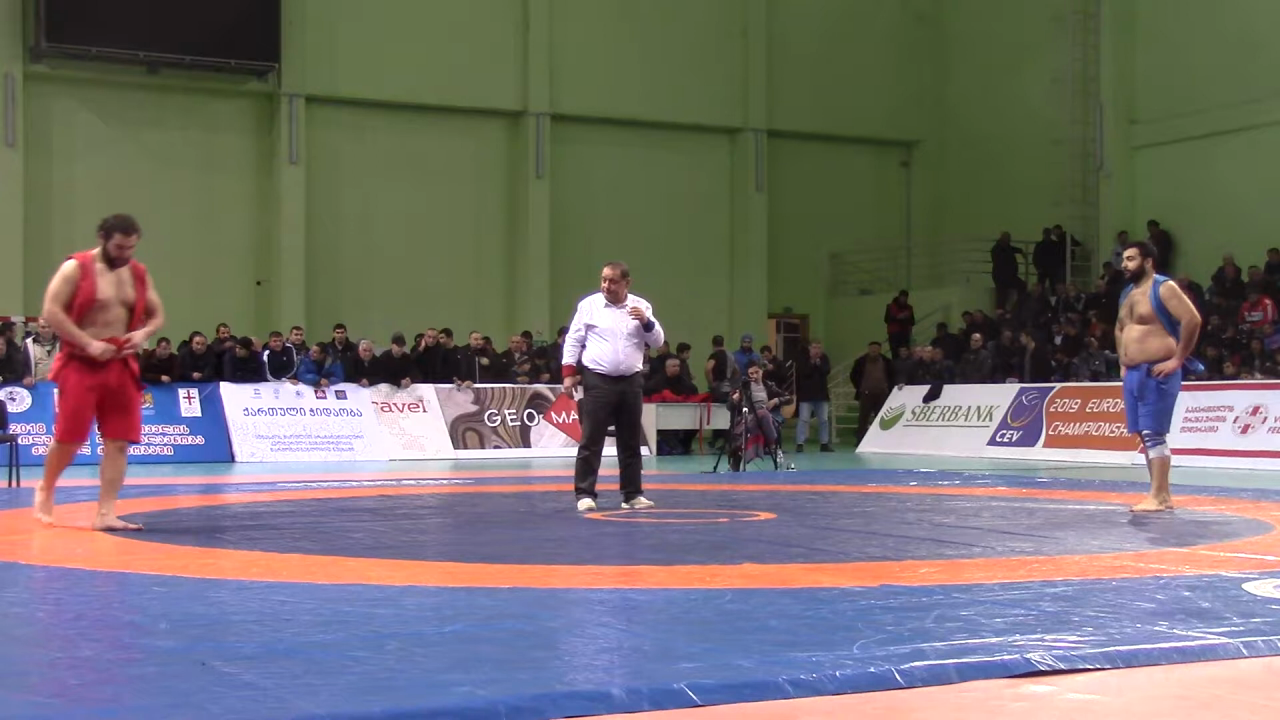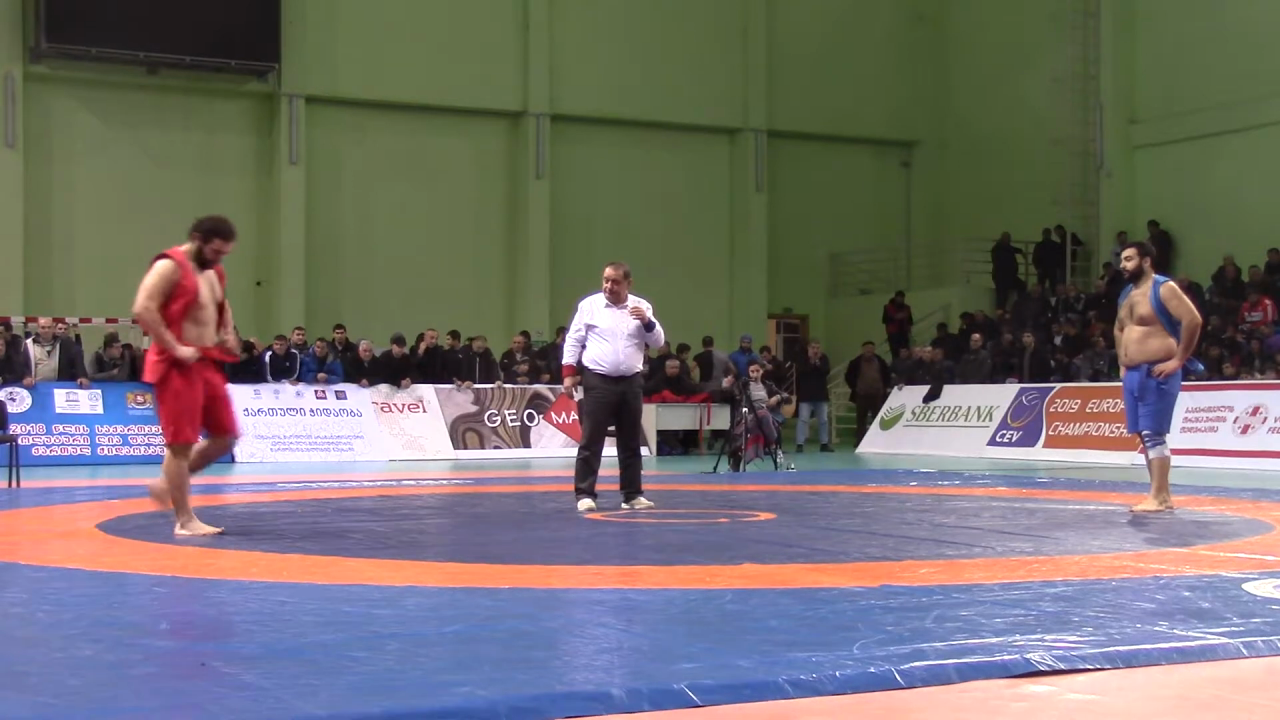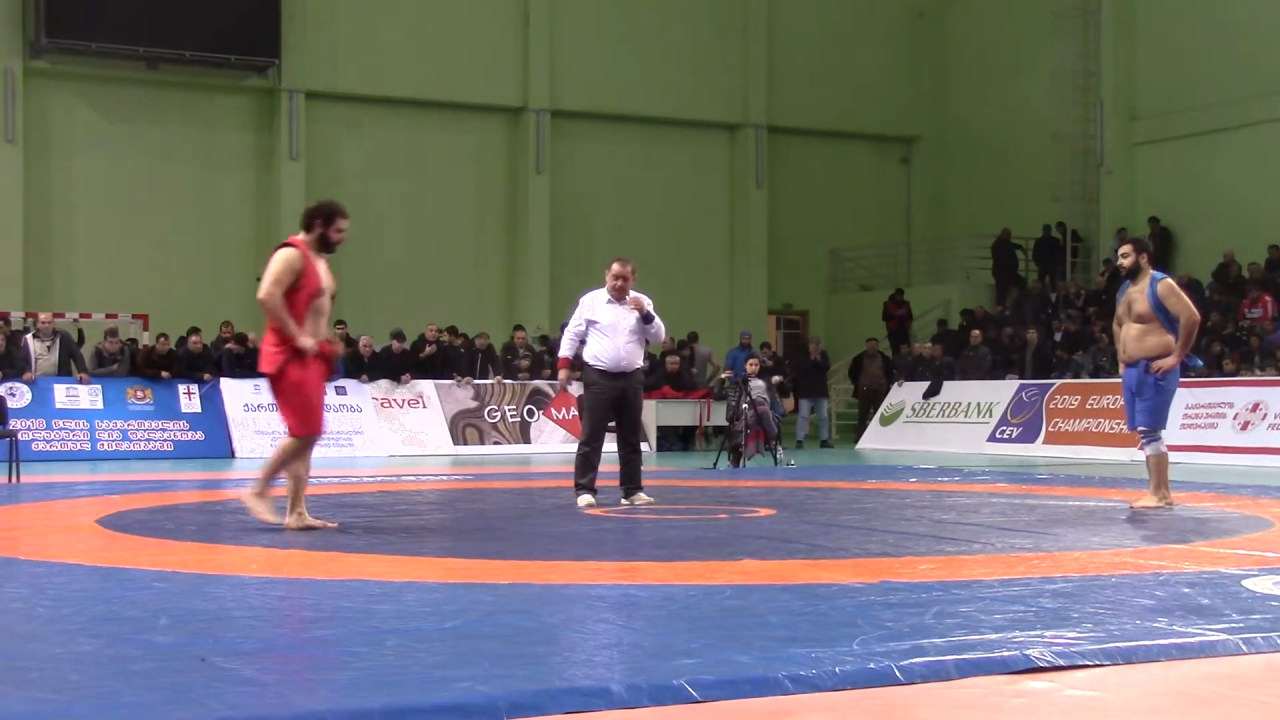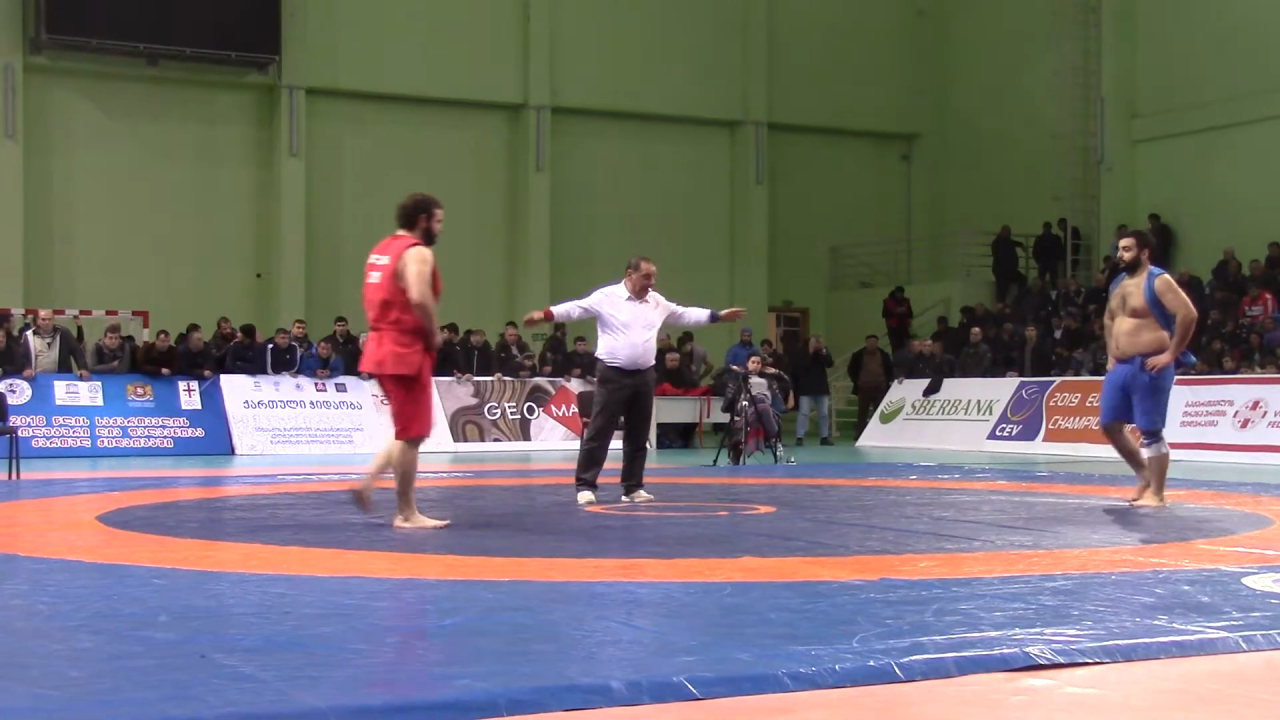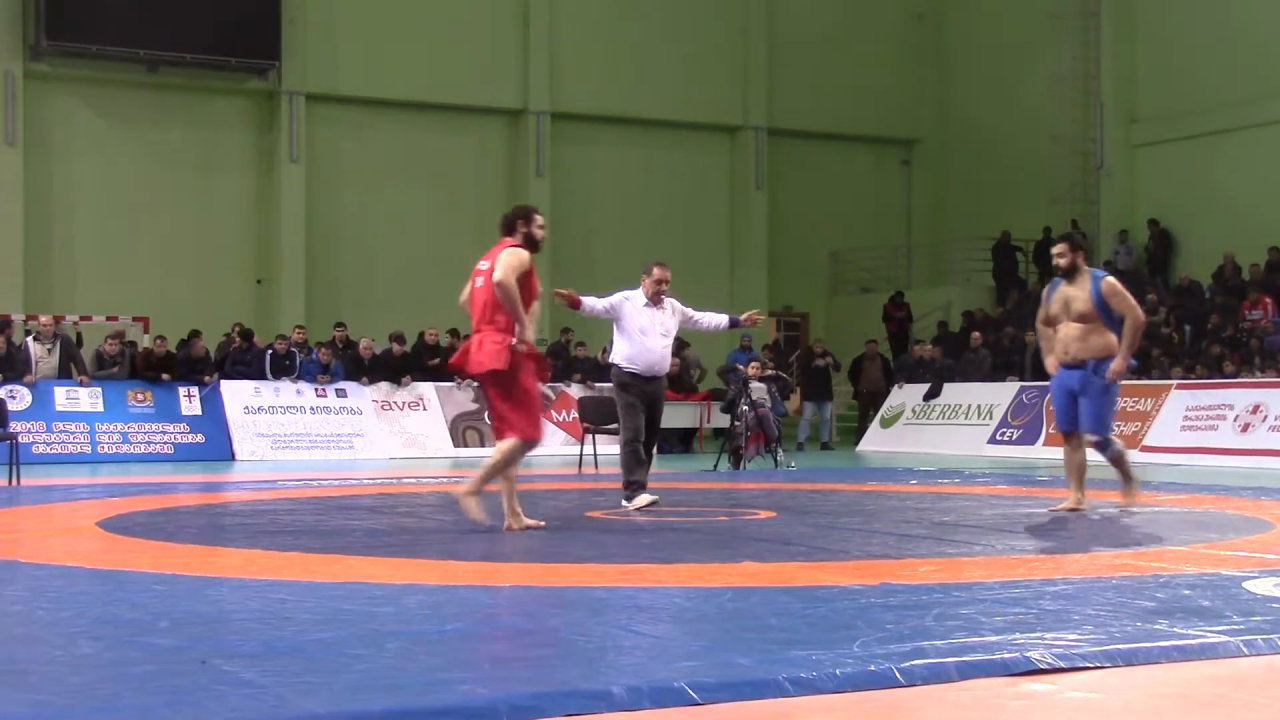
dt=0.7s
person 1, frame 1
left shoulder: (139, 274)
right shoulder: (76, 268)
left elbow: (157, 315)
right elbow: (51, 311)
left wrist: (143, 333)
right wrist: (88, 343)
left hip: (121, 365)
right hip: (80, 363)
left knee: (120, 442)
right knee: (69, 437)
left ankle: (107, 514)
right ankle: (45, 491)
person 1, frame 2
left shoulder: (214, 273)
right shoulder: (169, 266)
left elbow: (223, 306)
right elbow: (142, 310)
left wrist: (228, 335)
right wrist: (175, 348)
left hip: (208, 364)
right hip: (177, 366)
left knee: (225, 437)
right knee: (181, 442)
left ankle: (167, 485)
right ankle: (184, 519)
person 1, frame 3
left shoulder: (319, 258)
right shoulder: (292, 254)
right elbow: (267, 295)
left wrist: (326, 341)
right wrist: (297, 338)
left hip: (313, 357)
right hip: (290, 357)
left knee: (308, 436)
right knee: (304, 433)
left ankle: (297, 513)
right ankle: (258, 490)
person 1, frame 4
left shoulder: (382, 249)
right shoulder: (417, 252)
left elbow: (369, 291)
right elbow: (421, 300)
right wrist: (434, 334)
left hip: (382, 346)
right hip: (404, 351)
left knee: (410, 431)
right knee: (411, 434)
left ankle: (369, 482)
right ankle: (404, 513)
person 1, frame 5
left shoulder: (490, 257)
right shoulder: (518, 254)
left elbow: (466, 300)
right elbow: (502, 281)
right wrist: (522, 325)
left hip: (488, 351)
right hip: (507, 354)
left knee: (510, 434)
right knee: (525, 435)
left ankle: (514, 514)
right ankle: (471, 489)
person 2, frame 1
left shoulder: (1164, 288)
right shoulder: (1128, 293)
left elbow: (1192, 319)
right elbow: (1120, 329)
left wrist: (1178, 359)
right wrist: (1123, 362)
left hip: (1157, 373)
right hip: (1132, 374)
left knee: (1154, 434)
right knee: (1145, 435)
left ankle: (1157, 496)
right ankle: (1163, 494)
person 2, frame 2
left shoulder: (1163, 288)
right shoulder: (1127, 294)
left elbow: (1193, 320)
right elbow: (1119, 329)
left wrist: (1178, 359)
right wrist: (1122, 362)
left hip: (1157, 374)
right hip: (1132, 374)
left knee: (1153, 434)
right knee: (1144, 435)
left ankle: (1157, 497)
right ankle: (1163, 495)
person 2, frame 3
left shoulder: (1161, 285)
right shoulder: (1124, 290)
left elbow: (1191, 317)
right elbow: (1118, 325)
left wrist: (1177, 356)
right wrist: (1122, 359)
left hip: (1156, 370)
right hip: (1131, 370)
left knee: (1149, 431)
right knee: (1145, 432)
left ankle: (1156, 493)
right ankle: (1164, 492)
person 2, frame 4
left shoulder: (1159, 281)
right shoulder: (1118, 283)
left elbow: (1188, 314)
left wrist: (1171, 354)
right wrist: (1111, 353)
left hip: (1149, 367)
right hip: (1120, 367)
left knee: (1150, 431)
right knee: (1109, 425)
left ankle: (1156, 493)
right ankle: (1144, 476)
person 2, frame 5
left shoulder: (1103, 284)
right shoulder: (1052, 289)
left elbow: (1135, 317)
right elbow: (1043, 325)
left wrist: (1122, 358)
right wrist: (1049, 356)
left hip: (1097, 372)
right hip: (1064, 373)
left knee: (1096, 436)
right knee: (1070, 436)
left ankle: (1129, 481)
right ankle: (1076, 497)
person 3, frame 1
left shoulder: (641, 306)
right shoulder: (589, 305)
left elbow: (658, 341)
right elbow: (574, 340)
left wrist: (646, 322)
right wrist: (568, 372)
left hip: (631, 382)
right hip: (598, 381)
left knee: (631, 442)
right knee: (591, 440)
left ankle: (632, 494)
right ankle: (585, 493)
person 3, frame 2
left shoulder: (641, 306)
right shoulder: (589, 305)
left elbow: (658, 341)
right elbow: (574, 340)
left wrist: (647, 322)
right wrist: (569, 372)
left hip: (631, 382)
right hip: (598, 382)
left knee: (631, 442)
right knee: (591, 441)
left ankle: (632, 494)
right ankle: (585, 494)
person 3, frame 3
left shoulder: (642, 302)
right shoulder: (591, 300)
left elbow: (658, 337)
right elbow: (572, 334)
left wrist: (645, 314)
right wrist: (564, 365)
left hip: (631, 378)
right hip: (598, 378)
left knee: (631, 438)
right knee: (591, 437)
left ankle: (632, 490)
right ankle: (585, 490)
person 3, frame 4
left shoulder: (658, 302)
right shoulder: (607, 297)
left elbow: (684, 315)
right elbow: (577, 308)
left wrist: (717, 316)
right wrist: (546, 315)
left hip: (643, 376)
right hip: (612, 374)
left knee: (638, 435)
right knee: (599, 431)
left ankle: (633, 487)
right ankle: (585, 485)
person 3, frame 5
left shoulder: (672, 307)
right shoulder: (624, 301)
left elbow: (701, 320)
right elbow: (599, 306)
left wrist: (737, 321)
right wrist: (575, 302)
left hip: (656, 381)
right hip: (629, 379)
left knee: (648, 440)
right knee: (632, 436)
left ankle: (633, 493)
right ankle: (636, 492)
